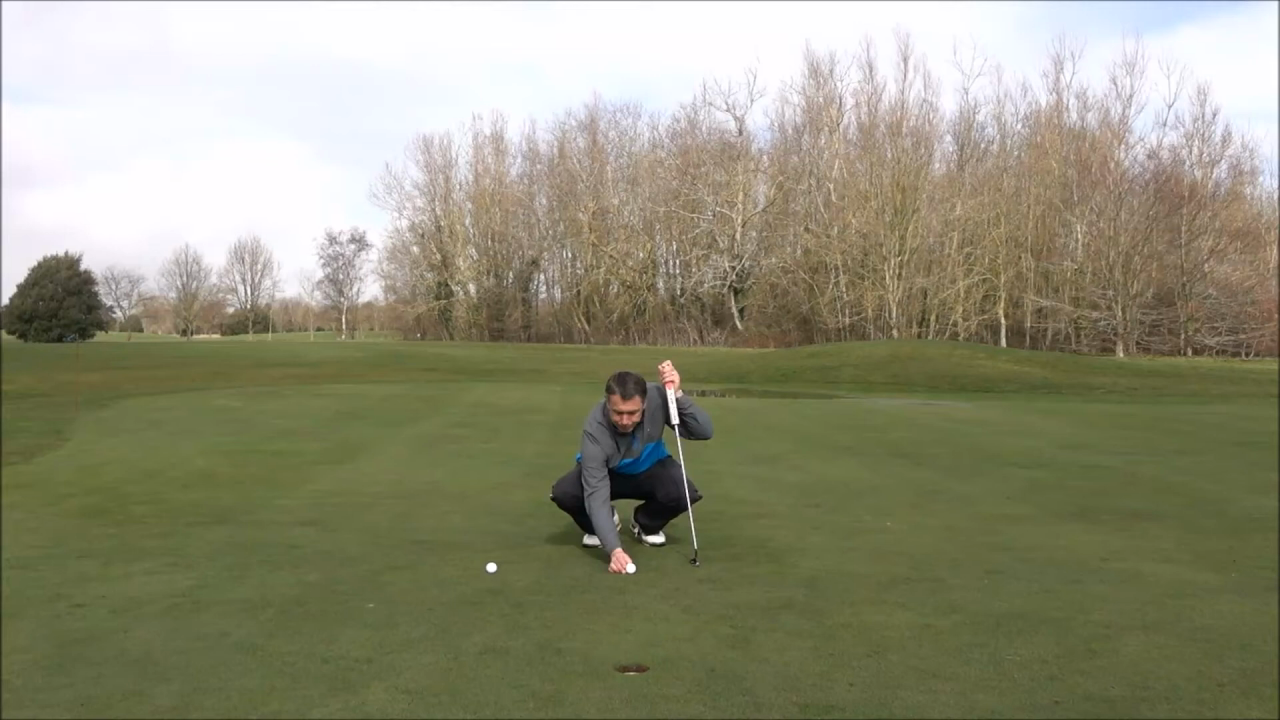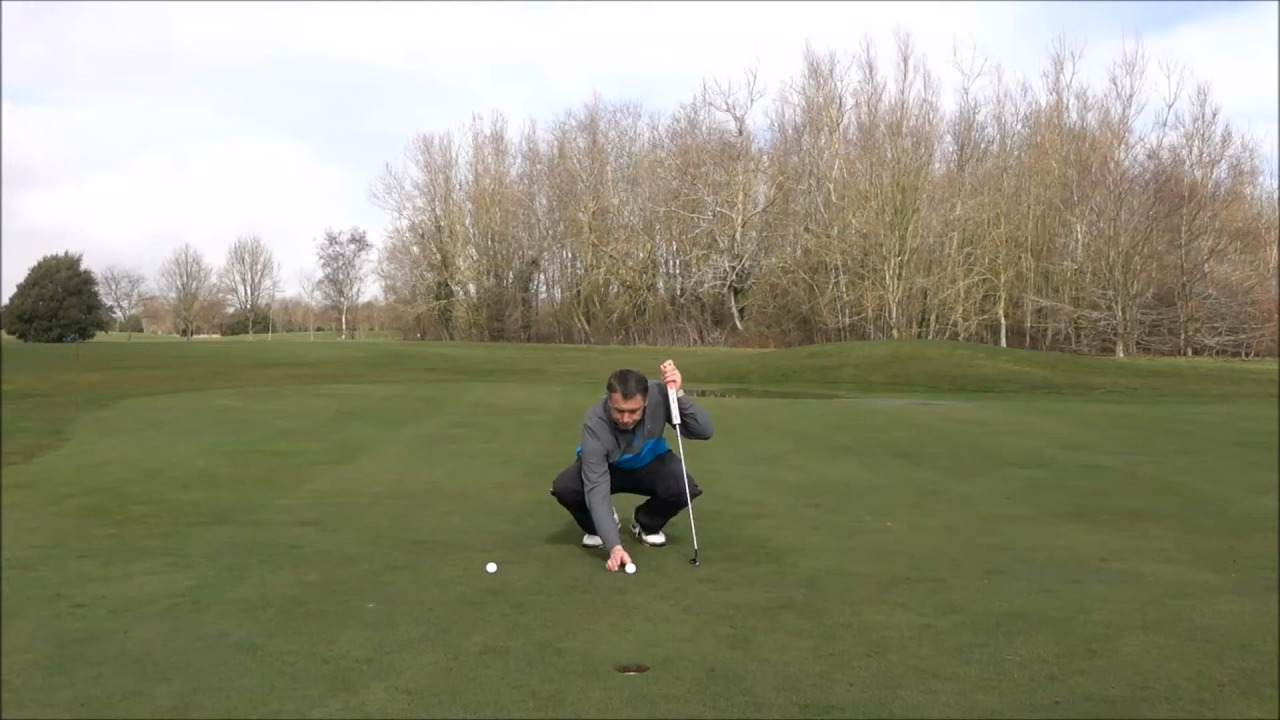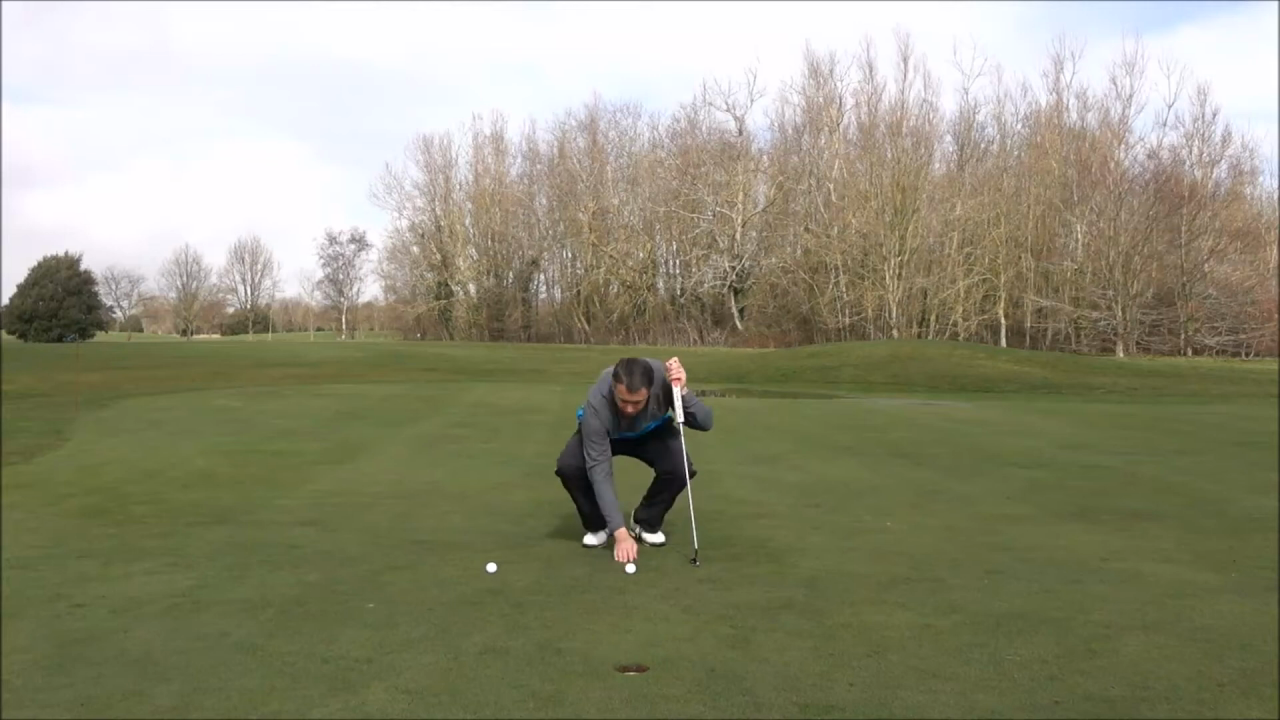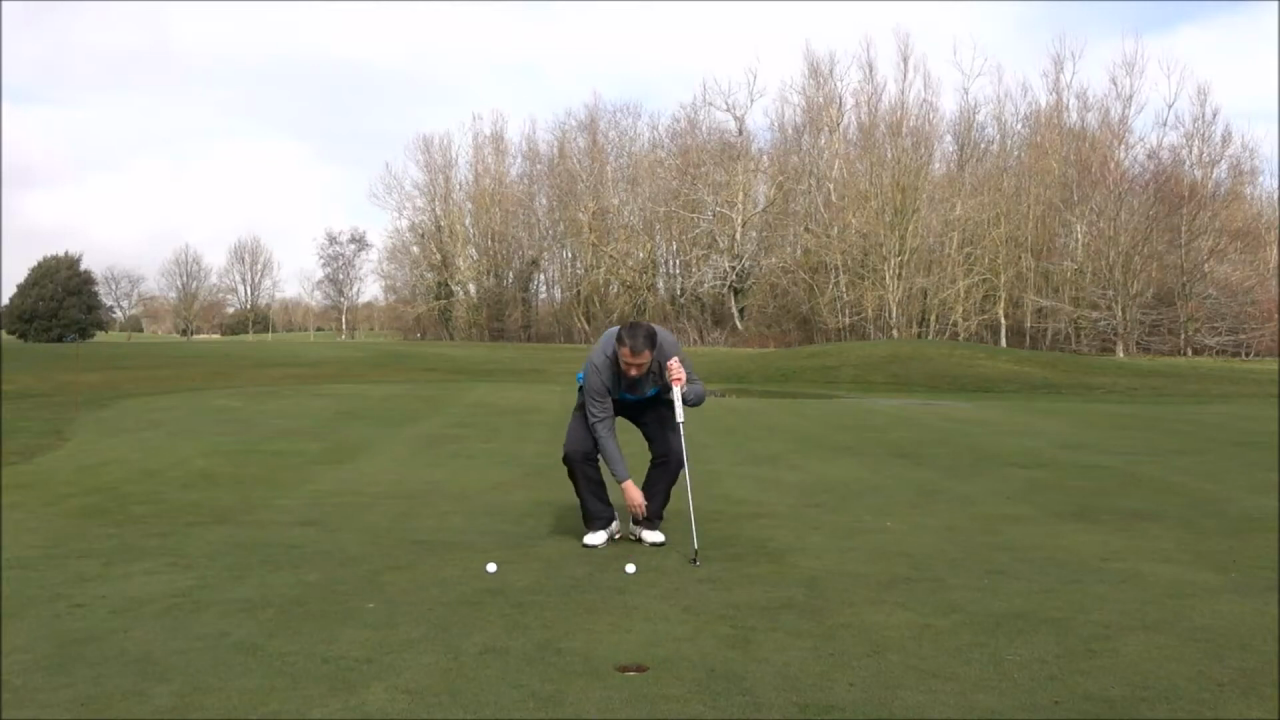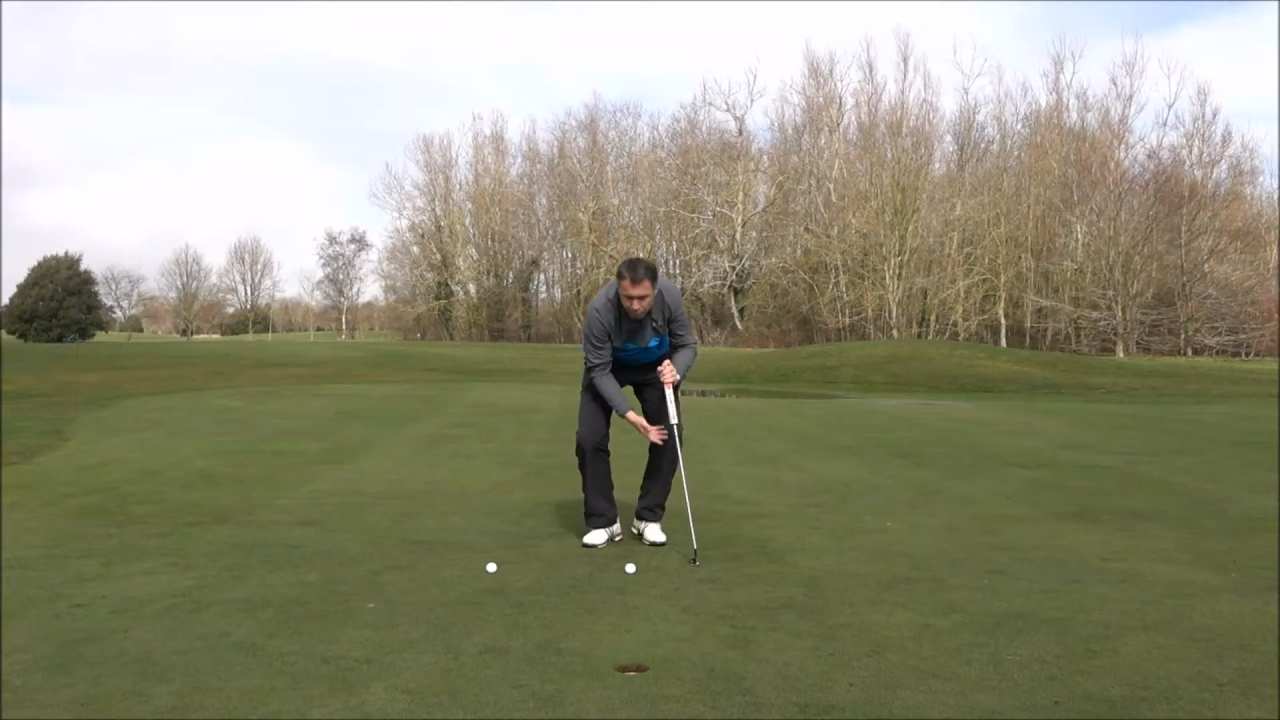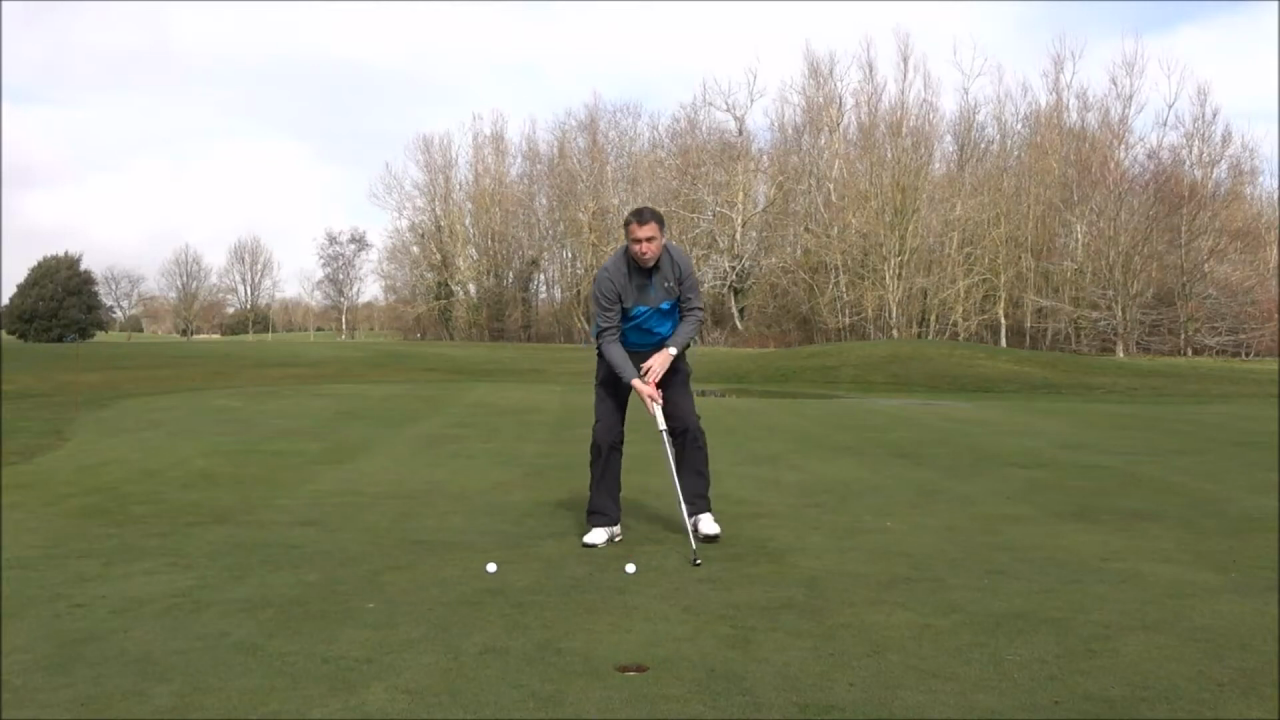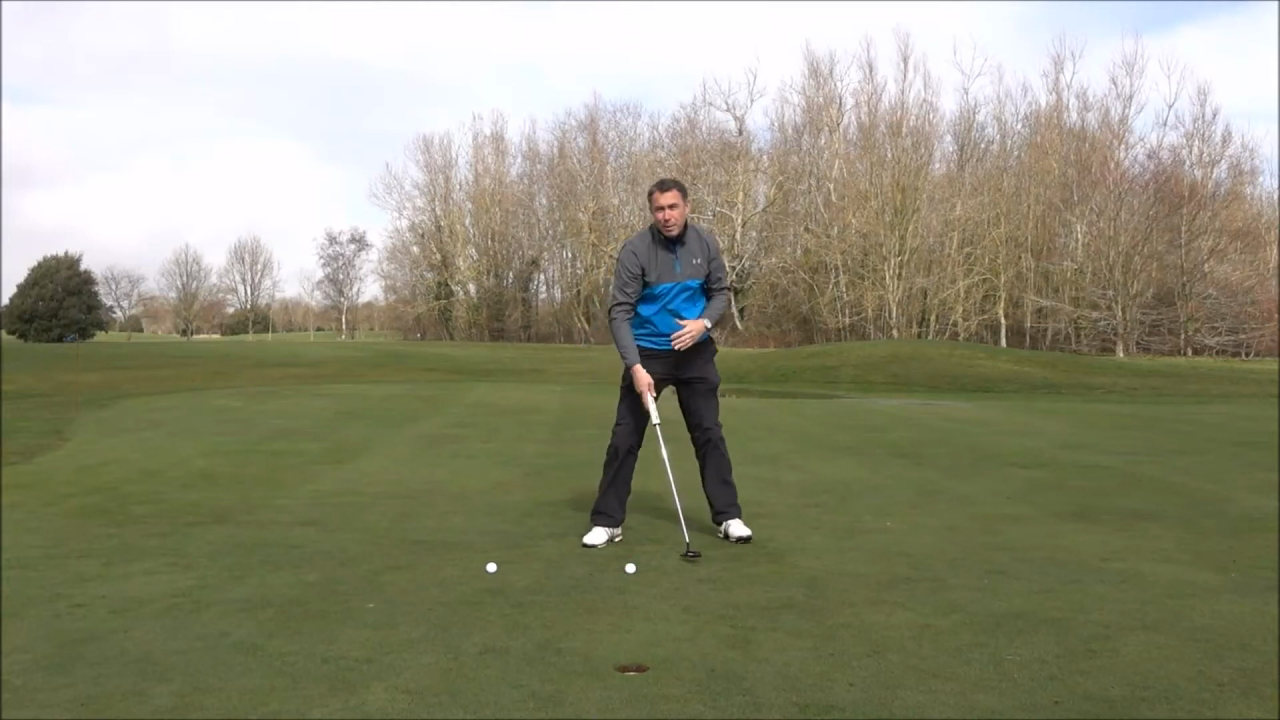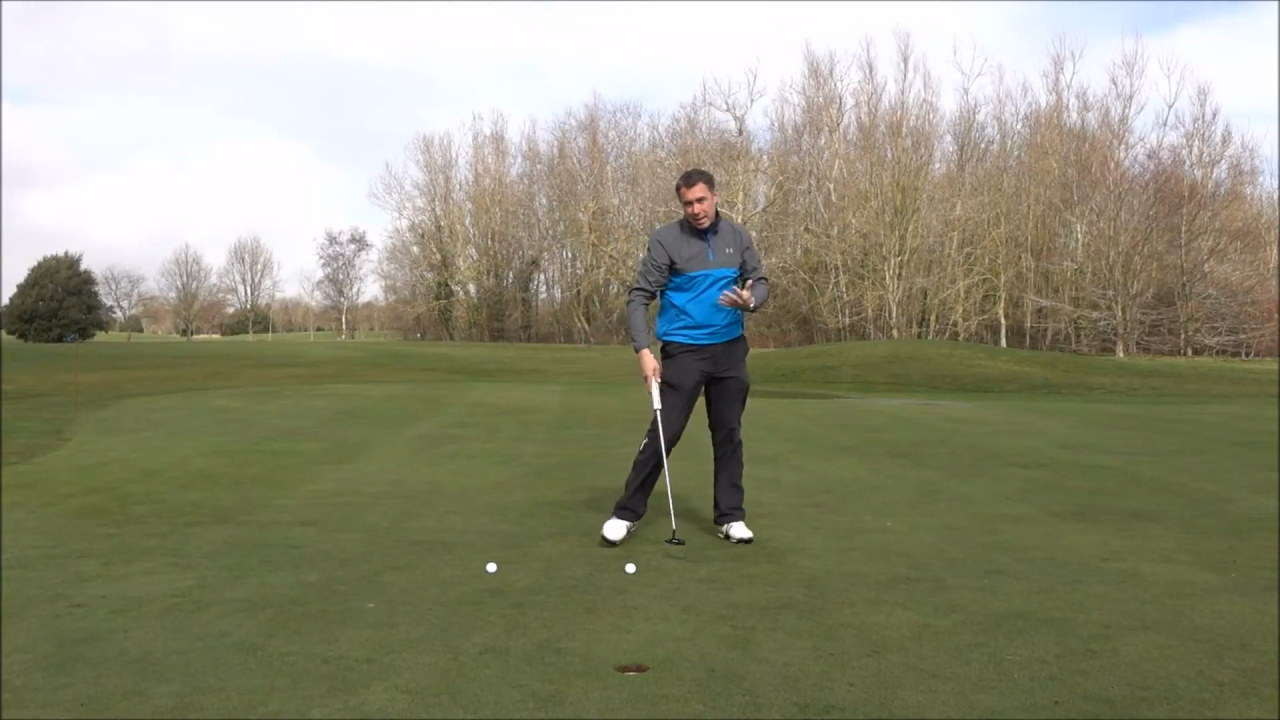
dt=0.2s
person 1, frame 1
left shoulder: (658, 397)
right shoulder: (596, 428)
left elbow: (704, 432)
right elbow: (597, 494)
left wrist: (678, 394)
right wrist: (615, 550)
left hip: (650, 468)
right hip: (607, 474)
left knee: (684, 495)
right knee: (564, 493)
left ankle: (646, 523)
right ankle: (601, 525)
person 1, frame 2
left shoulder: (659, 394)
right shoulder: (596, 425)
left elbow: (704, 432)
right elbow: (597, 490)
left wrist: (679, 394)
right wrist: (614, 547)
left hip: (651, 462)
right hip: (607, 468)
left knee: (683, 490)
right knee: (564, 487)
left ankle: (647, 523)
right ankle: (598, 527)
person 1, frame 3
left shoulder: (665, 378)
right shoulder: (598, 402)
left elbow: (704, 422)
right elbow: (600, 471)
left wrist: (683, 392)
right wrist: (621, 532)
left hip: (652, 431)
right hip: (605, 434)
left knee: (678, 468)
right knee: (570, 467)
left ankle: (646, 523)
right ankle: (599, 525)
person 1, frame 4
left shoulder: (668, 347)
right shoulder: (599, 361)
left elbow: (698, 393)
right elbow: (602, 426)
left wrist: (684, 386)
right wrist: (625, 483)
left hip: (651, 400)
right hip: (602, 401)
left knee: (671, 452)
right knee: (577, 451)
left ankle: (647, 522)
right ankle: (602, 522)
person 1, frame 5
left shoulder: (670, 297)
right shoulder: (600, 311)
left elbow: (686, 346)
right elbow: (598, 369)
left wrist: (675, 371)
right wrist: (629, 416)
left hip: (653, 366)
right hip: (607, 370)
left knee: (667, 436)
right knee: (590, 439)
left ankle: (647, 518)
right ankle: (603, 521)
person 1, frame 6
left shoulder: (679, 262)
right shoulder: (610, 274)
left elbow: (693, 312)
right elbow: (608, 336)
left wrist: (669, 352)
right wrist: (635, 382)
left hip: (664, 354)
right hip: (620, 358)
left knee: (688, 427)
right knee: (605, 436)
left ankle: (699, 510)
right ankle: (605, 522)
person 1, frame 7
left shoulder: (705, 244)
right shoulder: (635, 251)
left elbow: (721, 293)
right elbow: (620, 312)
left wrist: (702, 324)
right wrist: (636, 366)
left hip: (695, 352)
right hip: (649, 355)
left knee: (708, 432)
right knee: (625, 436)
left ankle: (727, 516)
right ankle: (606, 522)
person 1, frame 8
left shoulder: (738, 236)
right shoulder: (665, 240)
left elbow: (760, 284)
right elbow: (639, 298)
left wrist: (749, 300)
right wrist: (644, 351)
left hip: (729, 349)
right hip: (681, 351)
left knee: (728, 434)
right knee: (665, 431)
left ankle: (730, 516)
right ankle: (627, 512)
